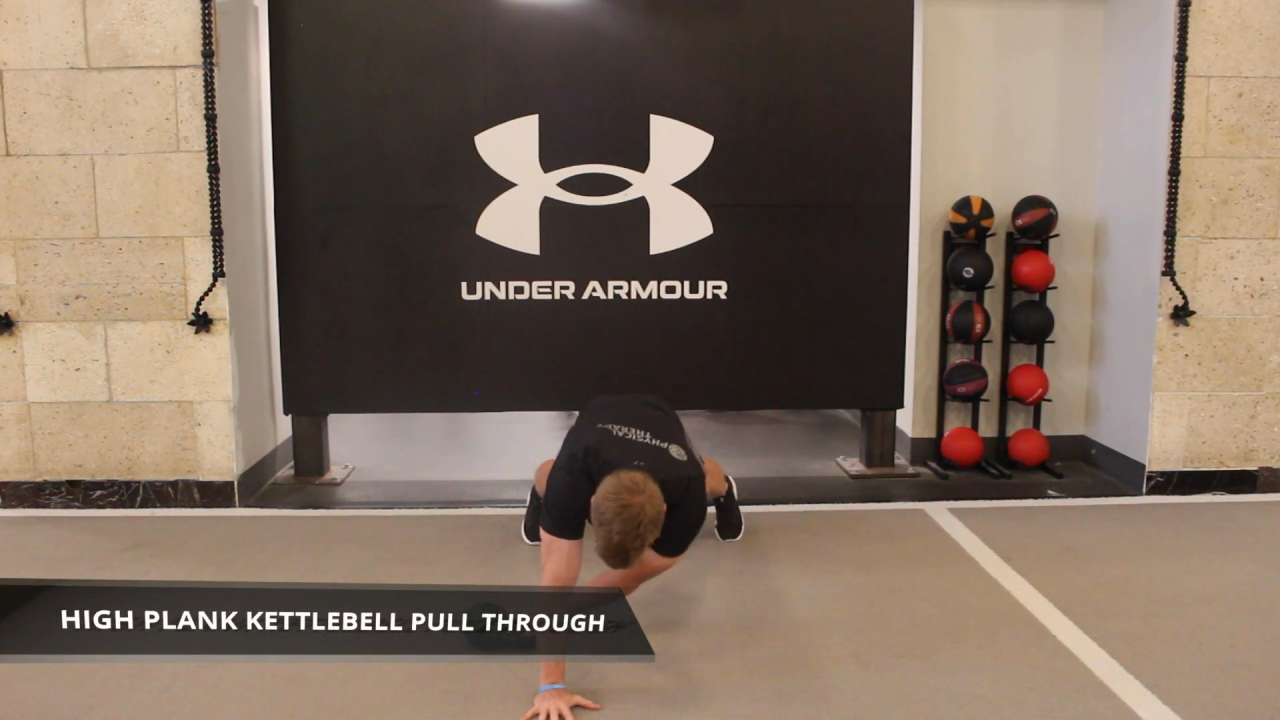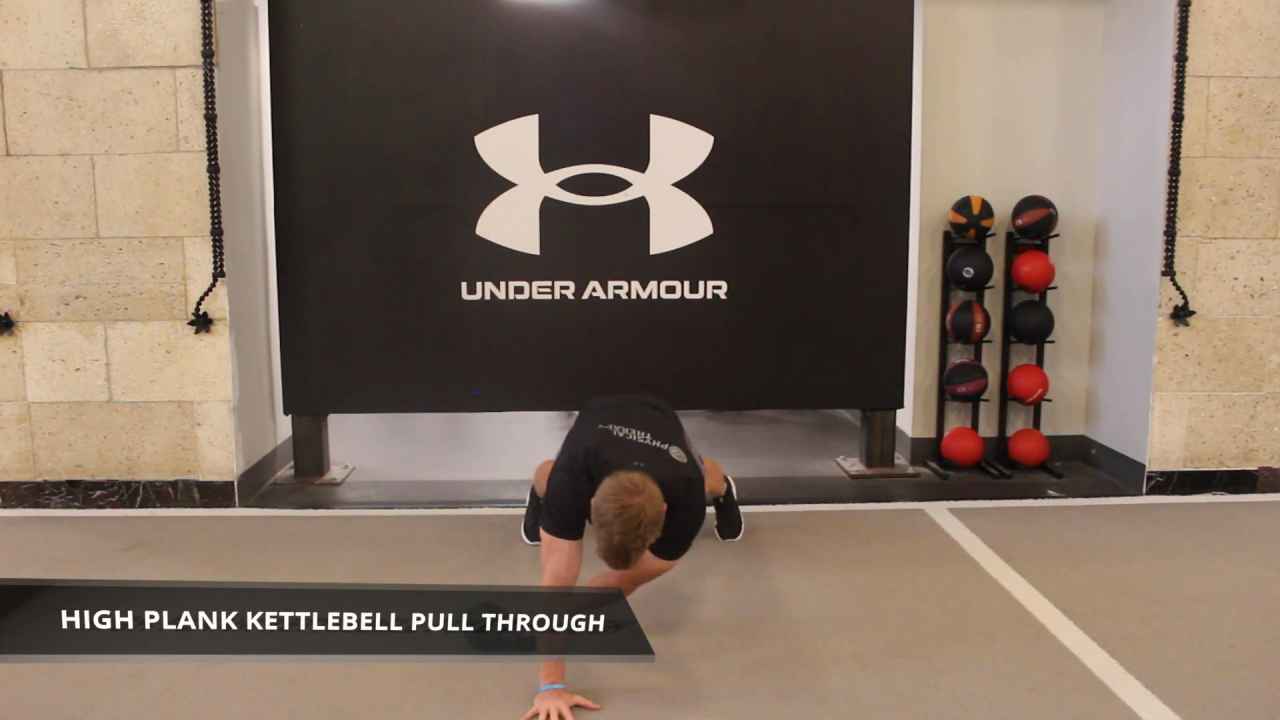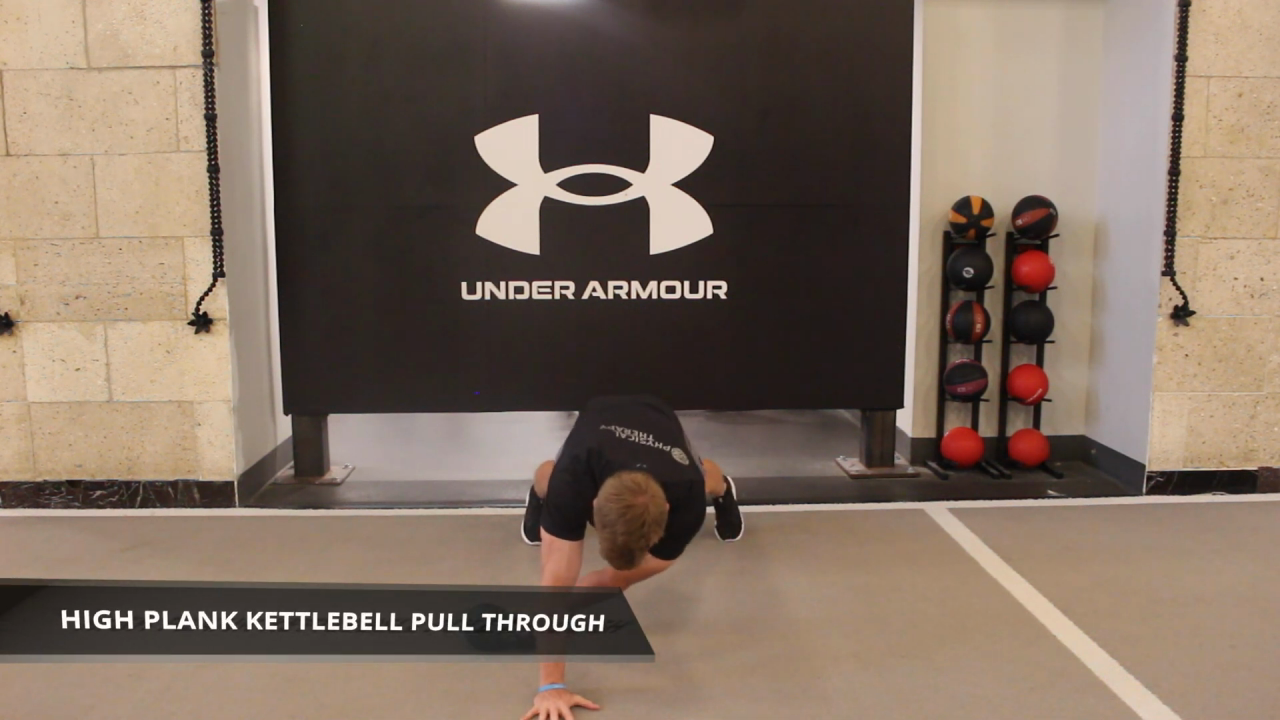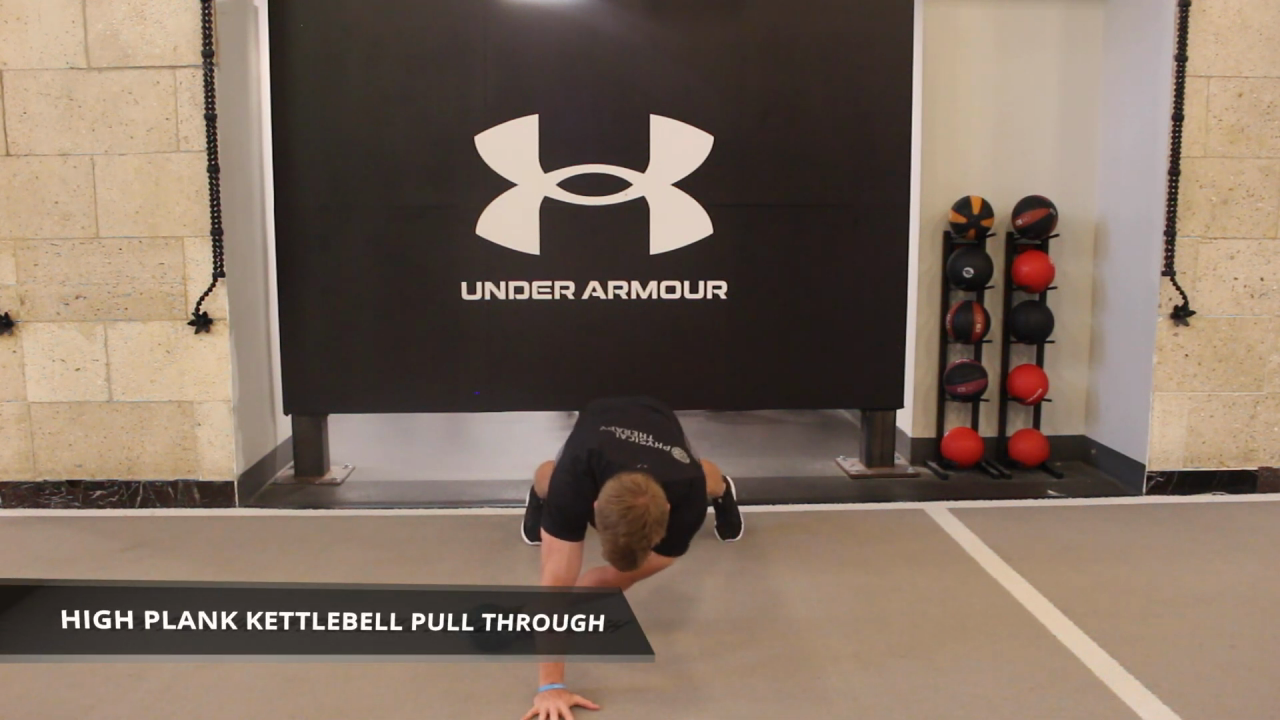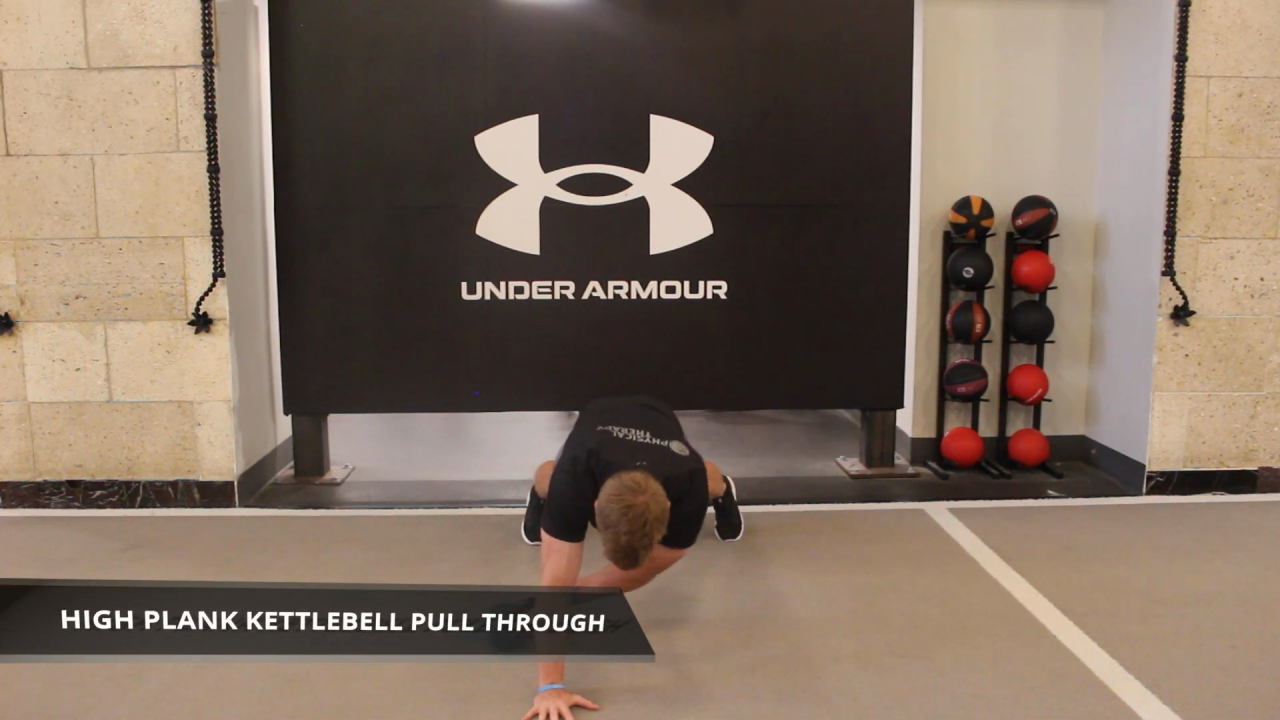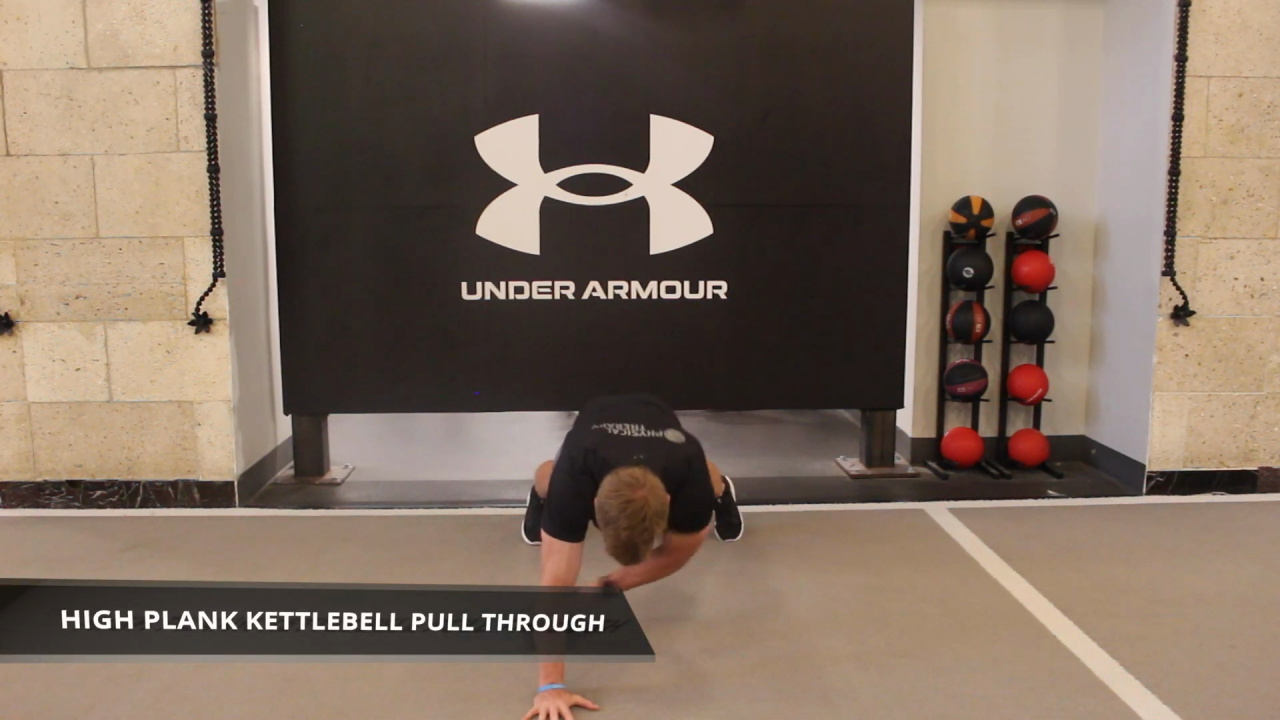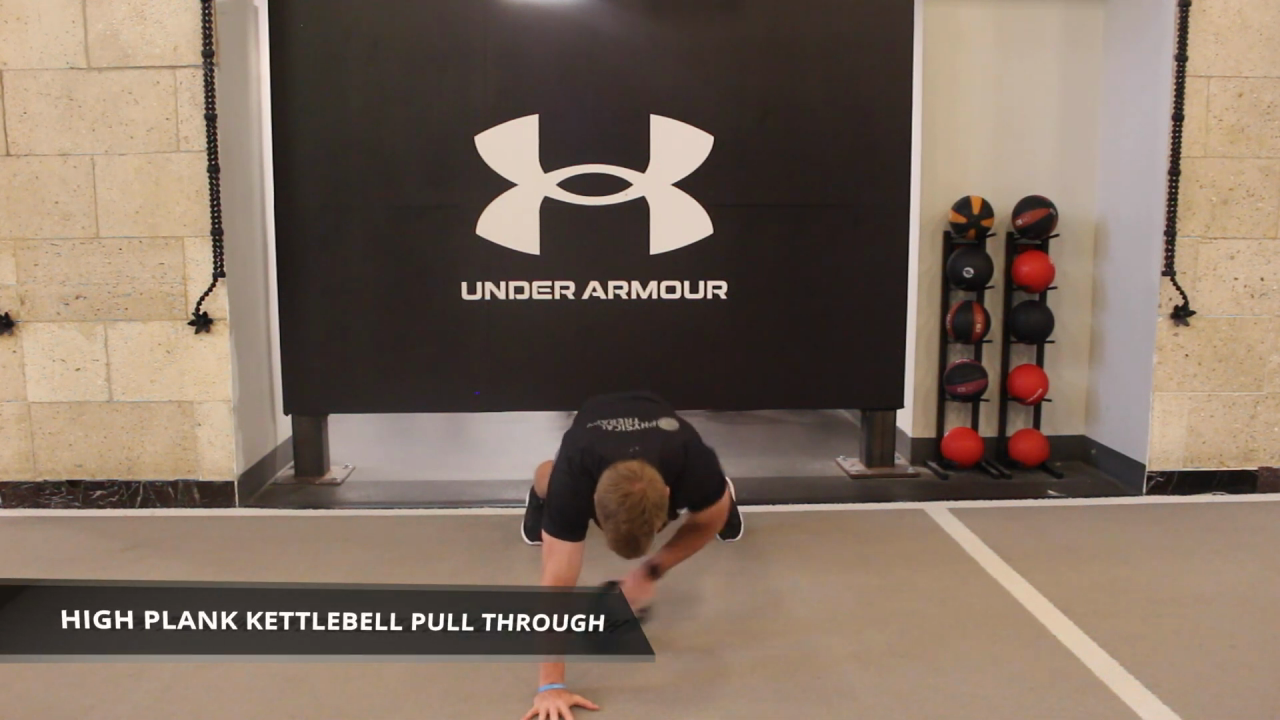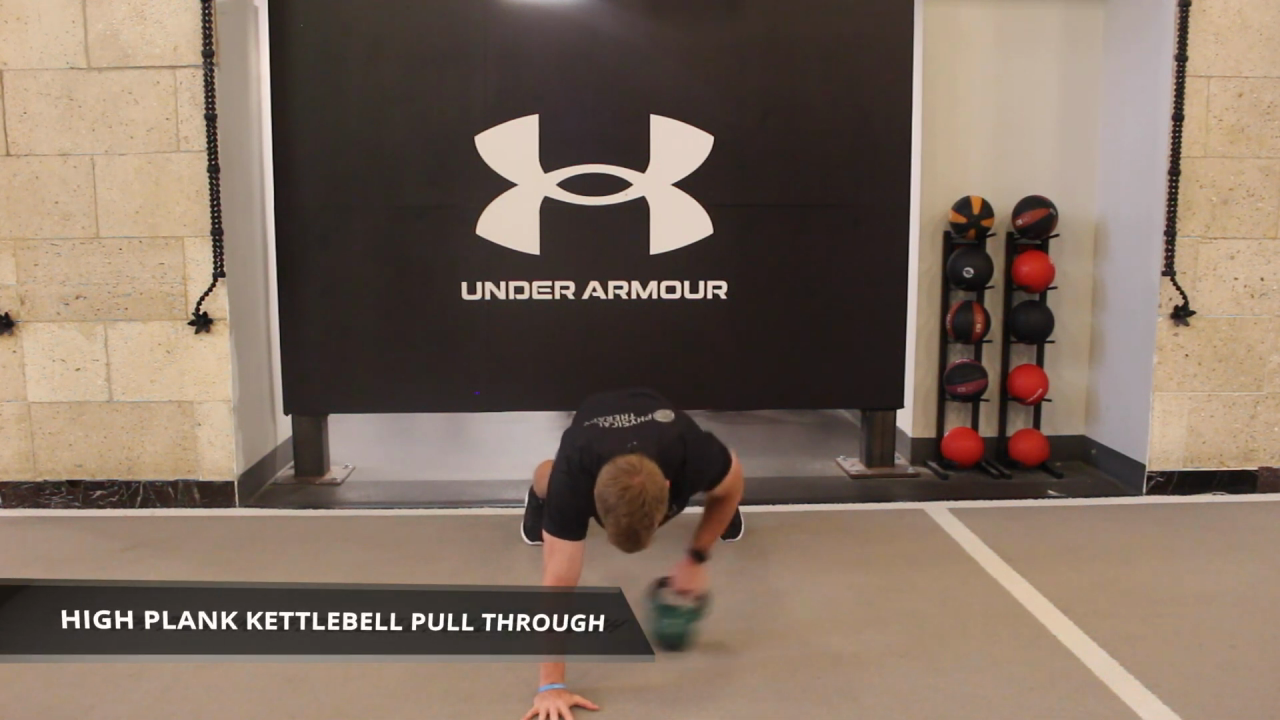
dt=0.1s
person 1, frame 1
left shoulder: (687, 494)
right shoulder: (571, 478)
left elbow: (631, 576)
right elbow: (557, 579)
right wrist: (551, 686)
left ankle: (724, 489)
person 1, frame 2
left shoulder: (685, 496)
right shoulder: (572, 479)
left elbow: (628, 579)
right elbow: (557, 579)
right wrist: (550, 685)
right hip: (599, 419)
left ankle: (722, 489)
right ankle: (541, 493)
person 1, frame 3
left shoulder: (686, 498)
right shoulder: (574, 480)
left elbow: (620, 578)
right elbow: (557, 579)
right wrist: (550, 685)
left ankle: (722, 490)
right ankle: (541, 493)
person 1, frame 4
left shoulder: (686, 493)
right shoulder: (574, 480)
left elbow: (625, 575)
right elbow: (556, 580)
right wrist: (550, 685)
right hip: (598, 421)
left ankle: (720, 489)
right ankle: (540, 493)
person 1, frame 5
left shoulder: (687, 487)
right shoulder: (574, 480)
left elbow: (641, 572)
right elbow: (557, 580)
right wrist: (550, 685)
left ankle: (721, 489)
right ankle: (541, 493)
person 1, frame 6
left shoulder: (689, 474)
right shoulder: (574, 479)
left elbow: (678, 551)
right elbow: (557, 580)
left wrist: (607, 589)
right wrist: (550, 685)
left hip: (660, 437)
right hip: (596, 423)
right ankle: (541, 492)
person 1, frame 7
left shoulder: (689, 460)
right shoulder: (573, 478)
left elbow: (710, 519)
right elbow: (558, 580)
left wrist: (651, 573)
right wrist: (550, 685)
left ankle: (719, 485)
right ankle: (540, 493)
person 1, frame 8
left shoulder: (690, 450)
right shoulder: (572, 476)
left elbow: (728, 490)
right elbow: (559, 580)
left wrist: (695, 558)
right wrist: (551, 686)
left hip: (659, 434)
right hip: (592, 429)
right ankle: (539, 492)
